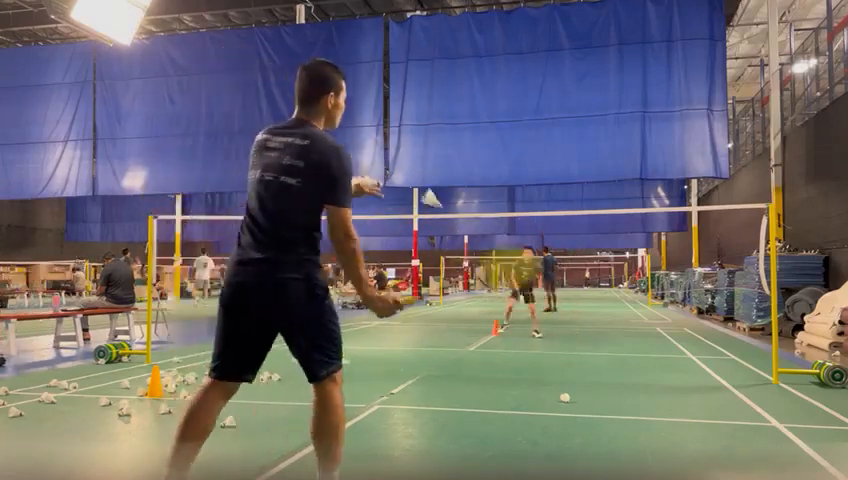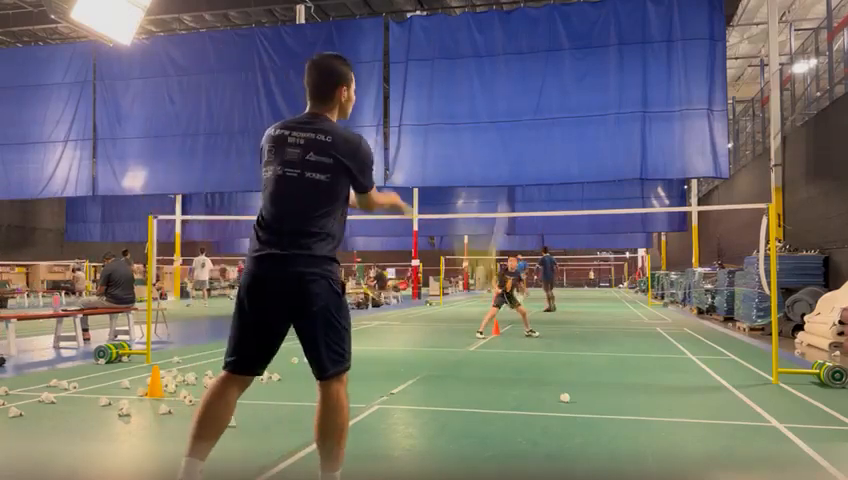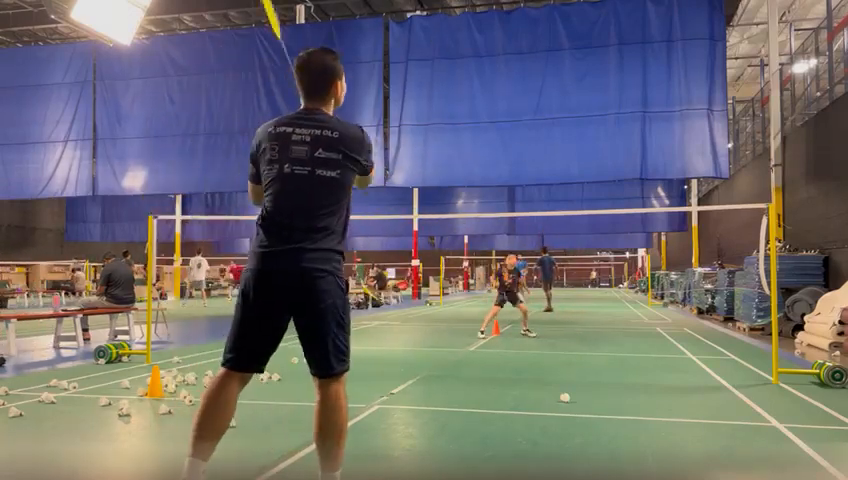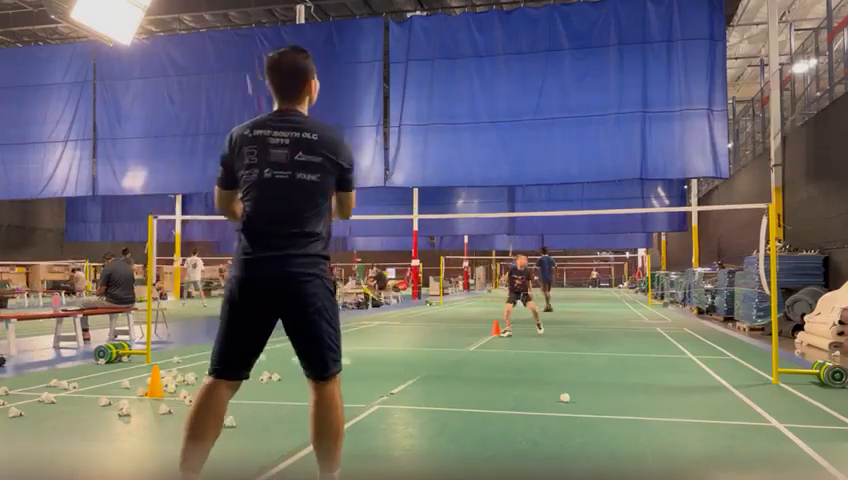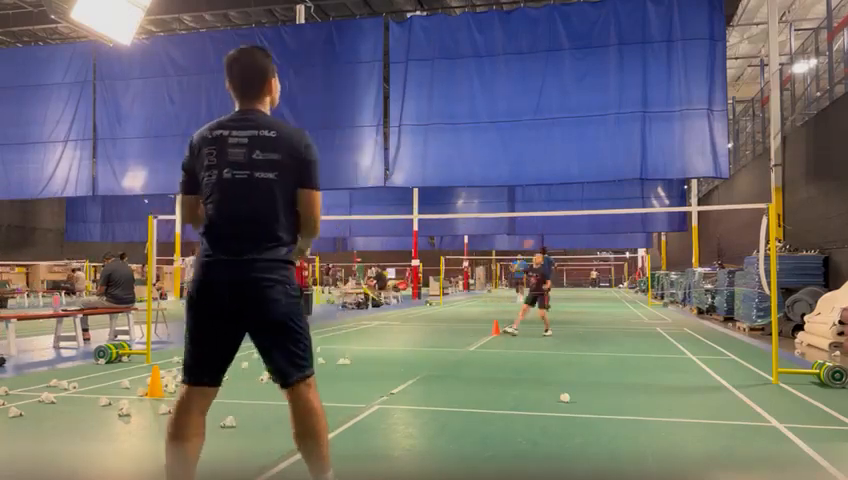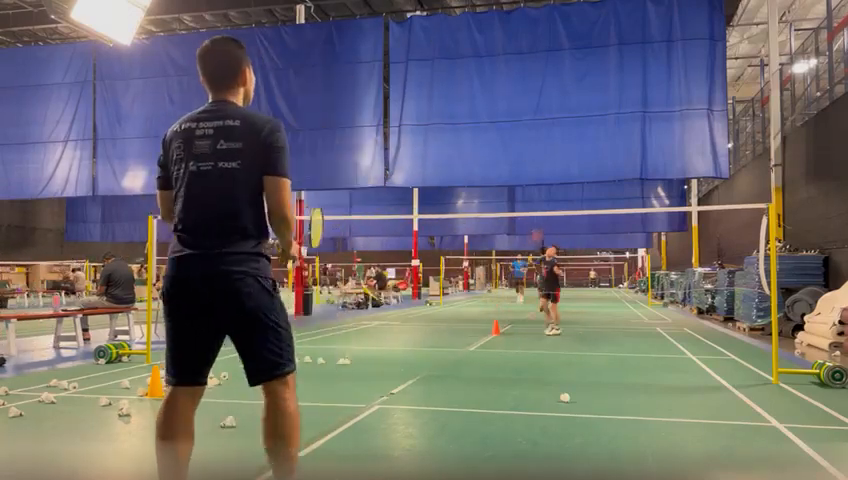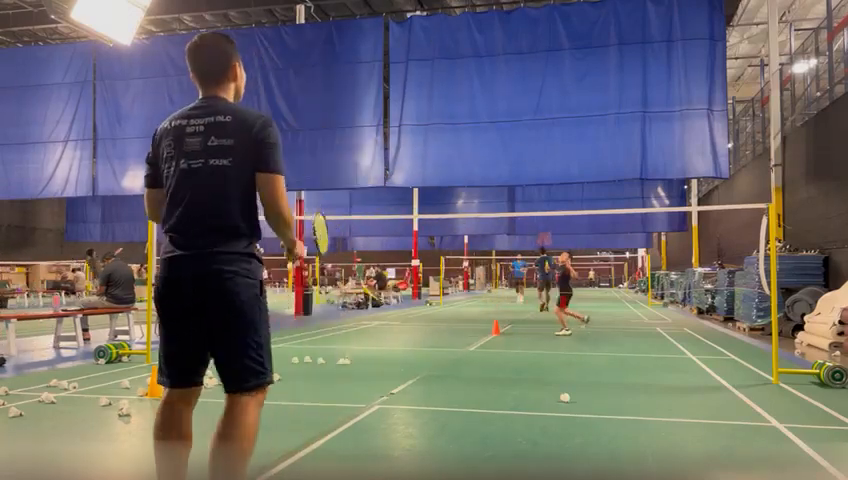
dt=0.2s
person 1, frame 1
left shoulder: (262, 140)
right shoulder: (330, 153)
right elbow: (342, 233)
left wrist: (349, 187)
right wrist: (367, 292)
left hip: (243, 275)
right hip: (293, 279)
left knee: (220, 382)
right knee: (327, 381)
person 1, frame 2
left shoulder: (273, 136)
right shoulder: (352, 145)
right elbow: (369, 200)
right wrist: (393, 203)
left hip: (262, 268)
right hip: (313, 274)
left knee: (234, 374)
right knee: (333, 381)
person 1, frame 3
left shoulder: (267, 133)
right shoulder: (354, 138)
left hip: (265, 266)
right hip: (319, 270)
left knee: (233, 372)
right knee: (330, 380)
person 1, frame 4
left shoulder: (239, 137)
right shoulder: (332, 142)
left elbow: (224, 206)
right elbow: (345, 210)
left hip: (250, 272)
right hip: (306, 274)
left knee: (221, 381)
right knee: (325, 382)
person 1, frame 5
left shoulder: (201, 140)
right shoulder: (295, 141)
left elbow: (190, 213)
right elbow: (311, 219)
right wrist: (300, 246)
left hip: (212, 277)
right hip: (269, 277)
left knee: (197, 390)
right knee: (300, 385)
person 1, frame 6
left shoulder: (176, 133)
right shoulder: (264, 130)
left elbow: (166, 210)
right elbow: (280, 210)
right wrist: (287, 245)
left hip: (184, 272)
right hip: (243, 271)
left knee: (183, 390)
right knee: (279, 383)
person 1, frame 7
left shoulder: (166, 130)
right shoulder: (254, 125)
left elbow: (155, 209)
right elbow: (275, 204)
right wrist: (292, 244)
left hip: (175, 272)
right hip: (231, 272)
left knee: (180, 392)
right knee: (246, 394)
